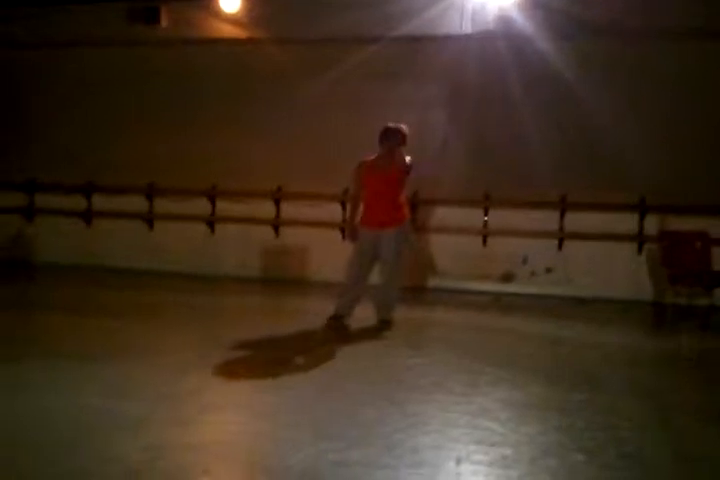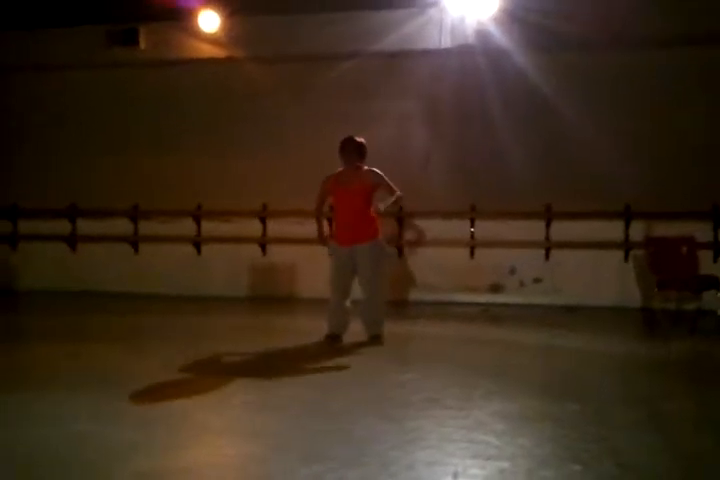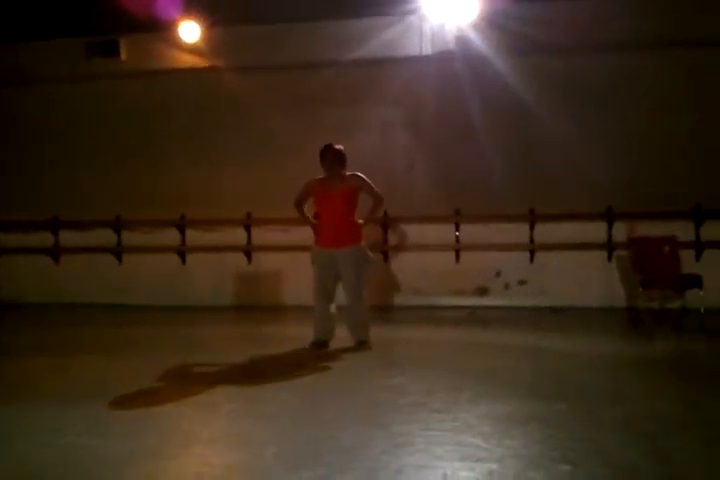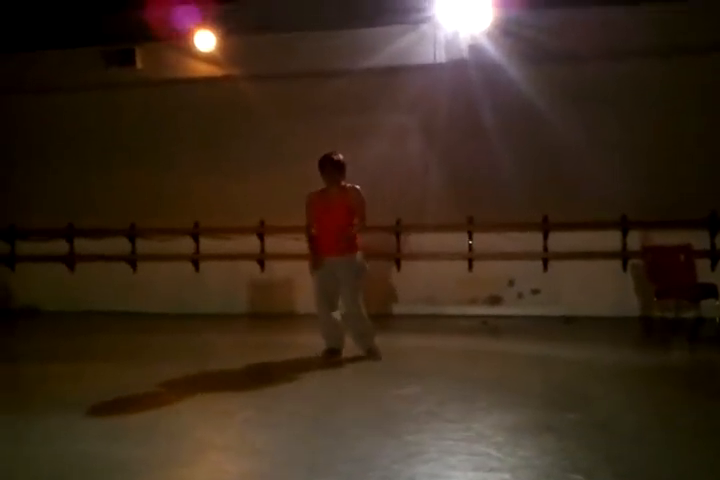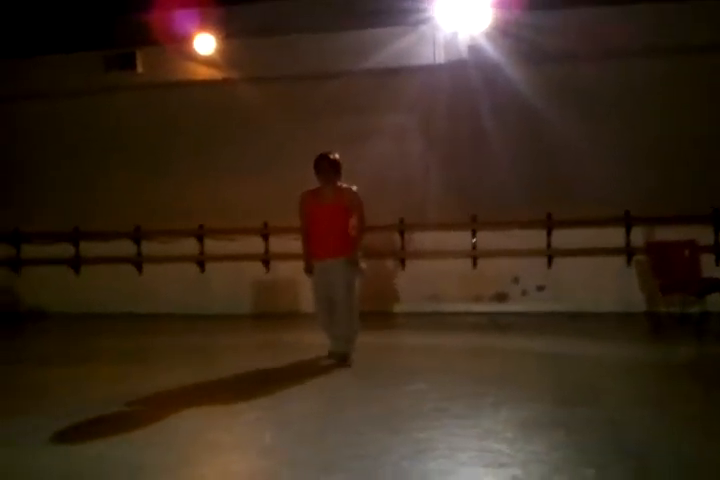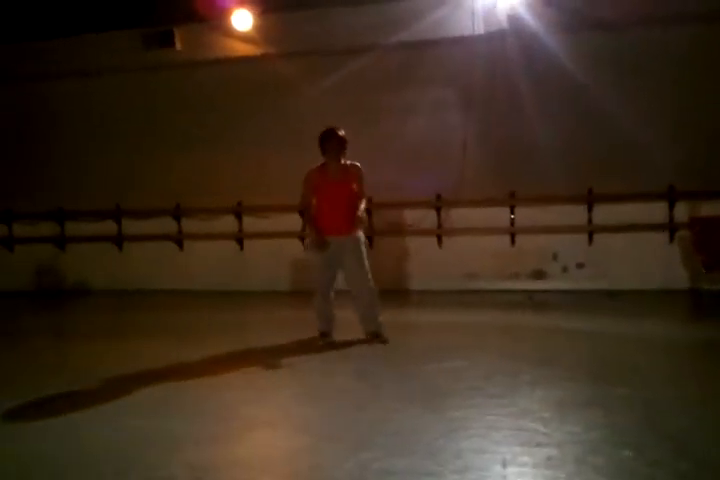
dt=0.7s
person 1, frame 1
left shoulder: (403, 165)
right shoulder: (364, 167)
left elbow: (402, 163)
right elbow: (356, 196)
left wrist: (399, 140)
right wrist: (351, 224)
left hip: (394, 227)
right hip: (368, 226)
left knee: (390, 274)
right knee: (356, 272)
left ankle: (384, 316)
right ankle: (339, 315)
person 1, frame 2
left shoulder: (371, 176)
right shoulder: (331, 180)
left elbow: (396, 194)
right elbow: (319, 205)
left wrist: (383, 206)
right wrist: (321, 230)
left hip: (368, 241)
right hip: (340, 243)
left knee: (372, 289)
right knee: (338, 289)
left ankle: (375, 331)
right ankle: (335, 330)
person 1, frame 3
left shoulder: (354, 180)
right shoulder: (314, 185)
left elbow: (378, 199)
right elbow: (298, 204)
left wrist: (364, 219)
right wrist: (311, 223)
left hip: (350, 247)
right hip: (323, 248)
left knee: (355, 294)
right knee: (322, 295)
left ankle: (361, 336)
right ankle: (322, 336)
person 1, frame 4
left shoulder: (353, 193)
right shoulder: (314, 198)
left elbow: (362, 221)
right elbow: (309, 228)
left wrist: (350, 235)
right wrist: (313, 252)
left hip: (348, 256)
right hip: (323, 258)
left knee: (353, 304)
right knee: (324, 305)
left ankle: (368, 345)
right ankle: (333, 345)
person 1, frame 5
left shoulder: (350, 194)
right shoulder: (308, 198)
left elbow: (360, 225)
right elbow: (305, 230)
left wrist: (354, 251)
right wrist: (307, 258)
left hip: (344, 259)
right hip: (319, 261)
left knee: (345, 306)
right knee: (324, 308)
left ankle: (344, 351)
right ankle: (337, 345)
person 1, frame 6
left shoulder: (355, 170)
right shoulder: (313, 176)
left elbow: (361, 197)
right elbow: (306, 207)
left wrist: (360, 211)
right wrist: (314, 232)
left hip: (351, 236)
right hip: (326, 239)
left knee: (363, 283)
right knee: (323, 286)
left ankle: (373, 328)
right ankle: (325, 328)
